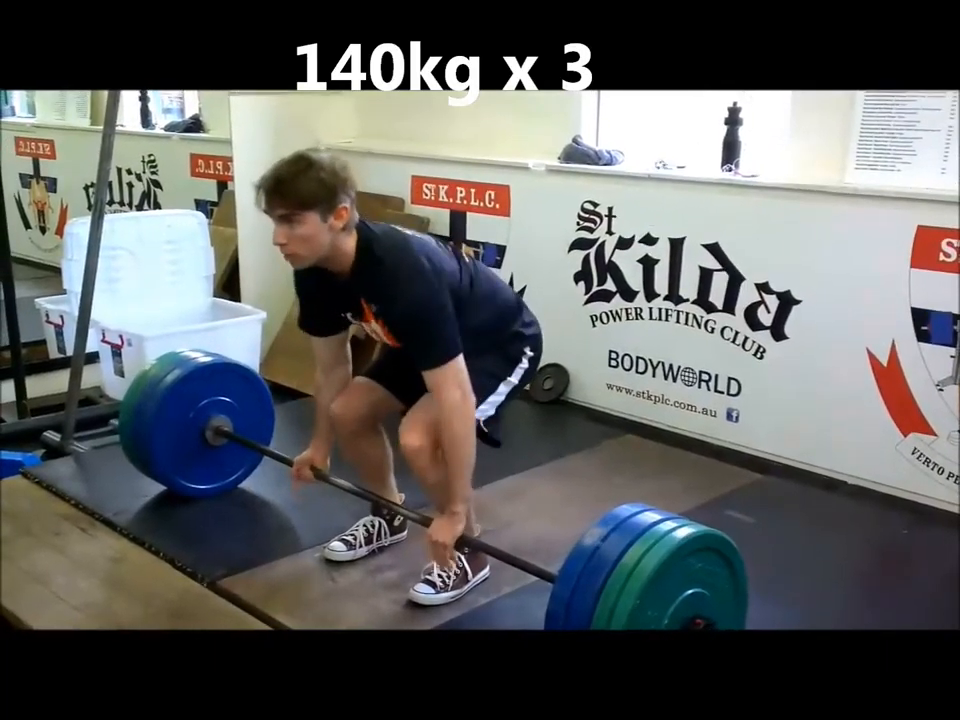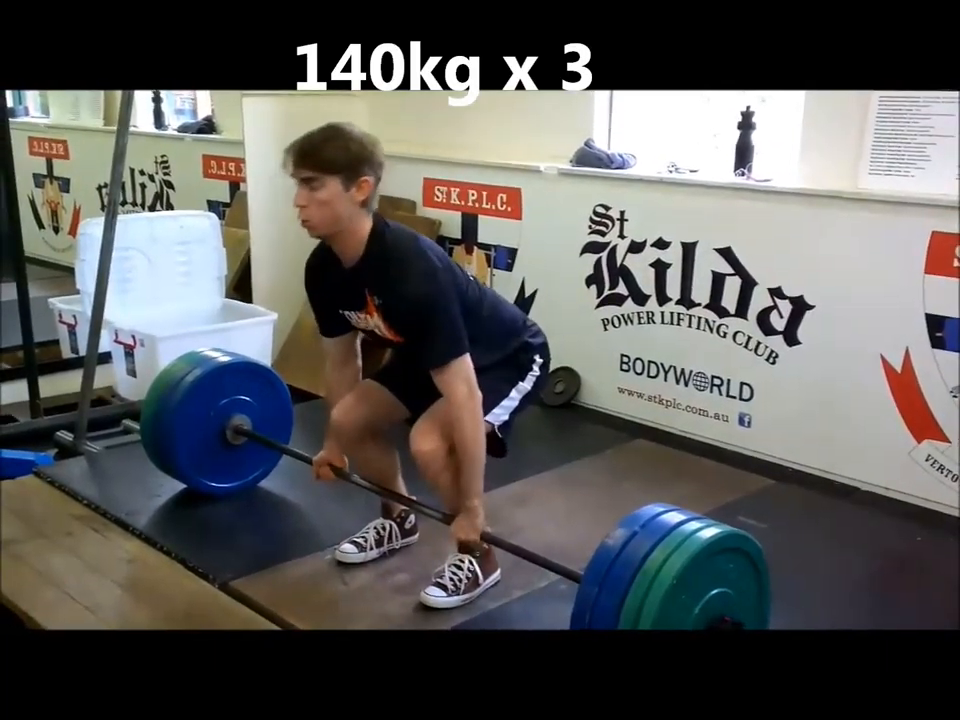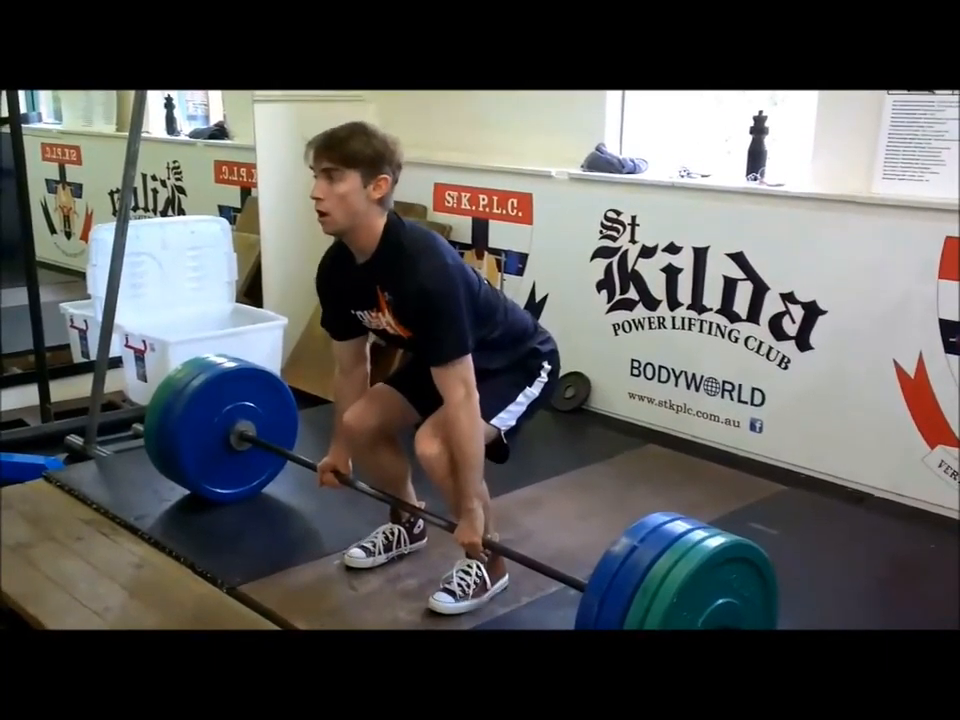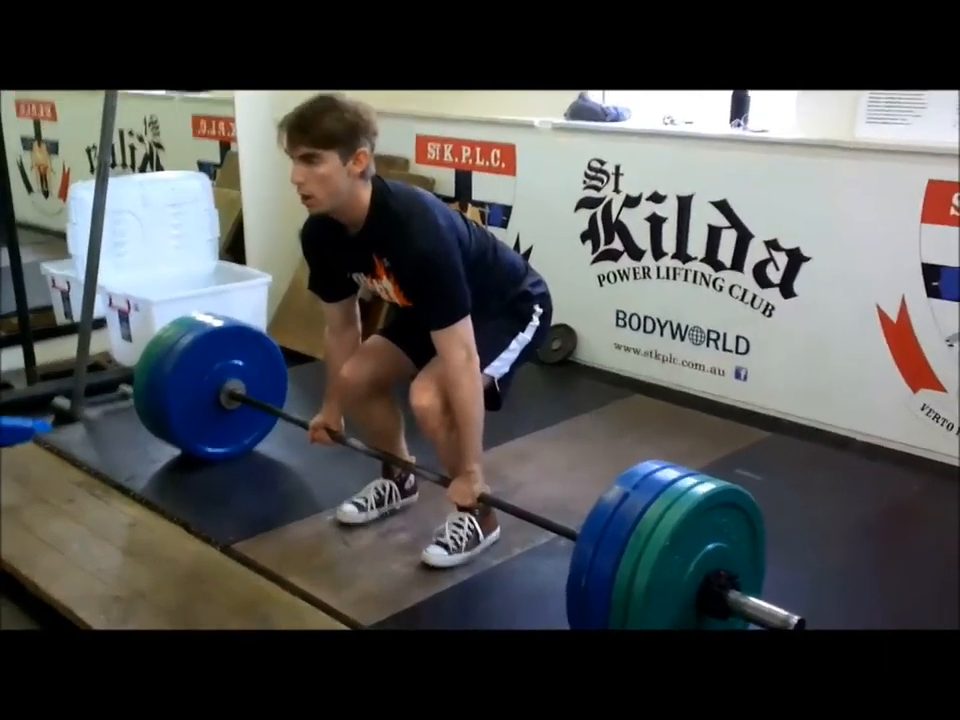
dt=1s
person 1, frame 1
left shoulder: (405, 274)
right shoulder: (314, 274)
left elbow: (456, 400)
right elbow: (332, 364)
left wrist: (453, 513)
right wrist: (318, 444)
left hip: (503, 342)
right hip: (425, 340)
left knee: (417, 437)
right knee: (347, 412)
left ankle: (468, 552)
right ankle: (388, 516)
person 1, frame 2
left shoulder: (414, 273)
right shoulder: (323, 269)
left elbow: (464, 396)
right elbow: (342, 359)
left wrist: (472, 508)
right wrist: (333, 443)
left hip: (510, 355)
right hip: (425, 352)
left knee: (430, 442)
right knee: (350, 420)
left ankle: (478, 556)
right ankle: (398, 519)
person 1, frame 3
left shoulder: (426, 270)
right shoulder: (337, 268)
left elbow: (461, 396)
right elbow: (351, 364)
left wrist: (470, 511)
right wrist: (338, 447)
left hip: (517, 360)
right hip: (439, 358)
left knee: (434, 447)
right knee: (361, 425)
left ankle: (487, 563)
right ankle: (406, 524)
person 1, frame 4
left shoulder: (418, 232)
right shoulder: (322, 233)
left elbow: (459, 357)
right elbow: (341, 325)
left wrist: (469, 472)
right wrist: (331, 407)
left hip: (511, 305)
right hip: (430, 307)
left knee: (428, 398)
right knee: (358, 378)
left ankle: (476, 512)
right ankle: (399, 479)
